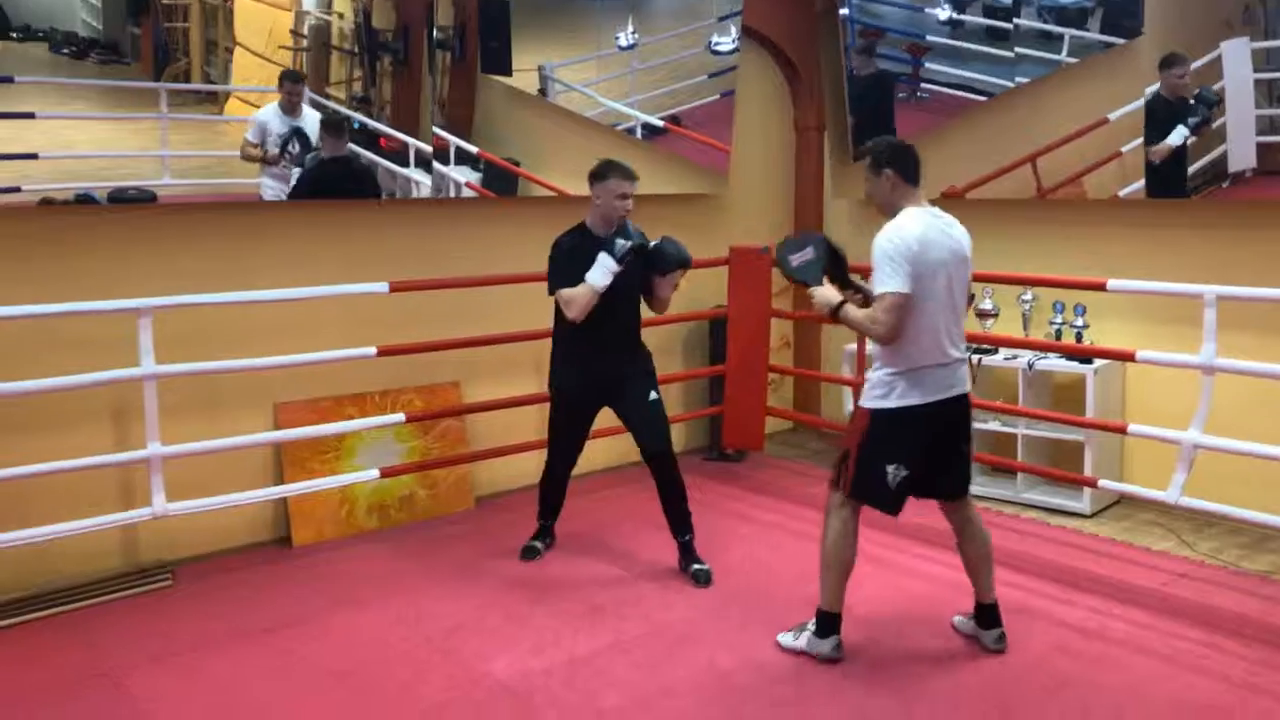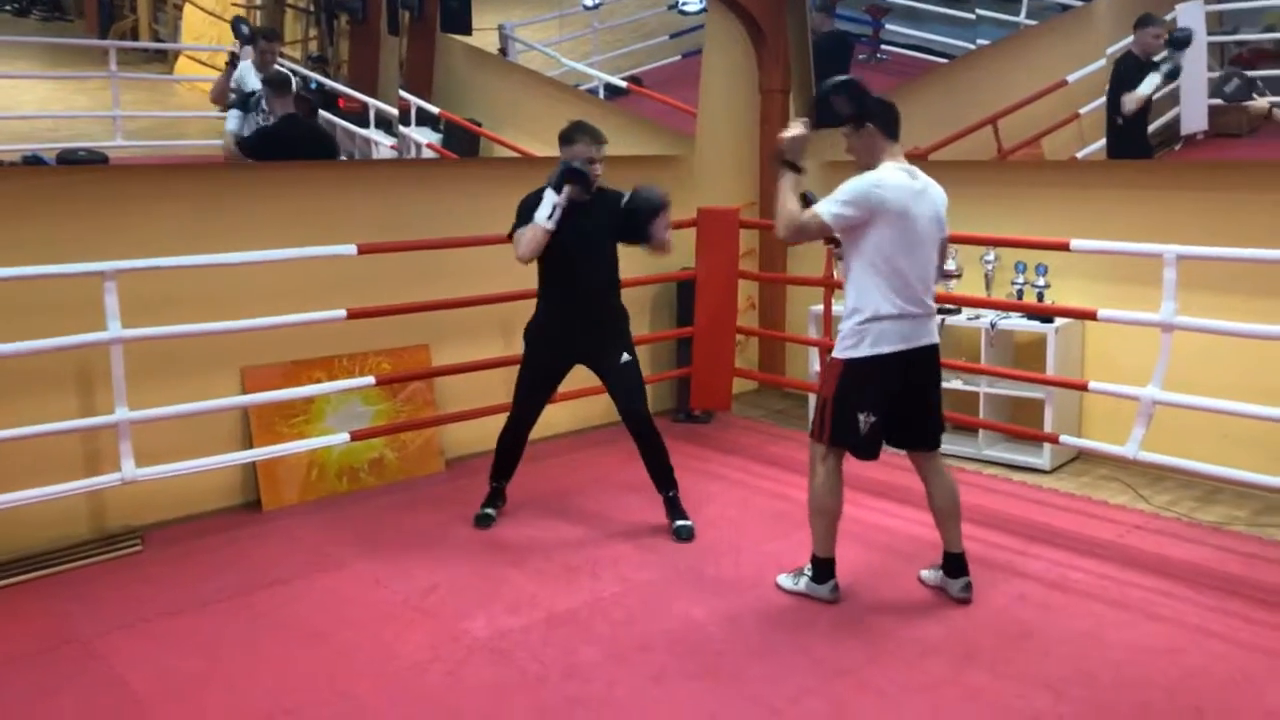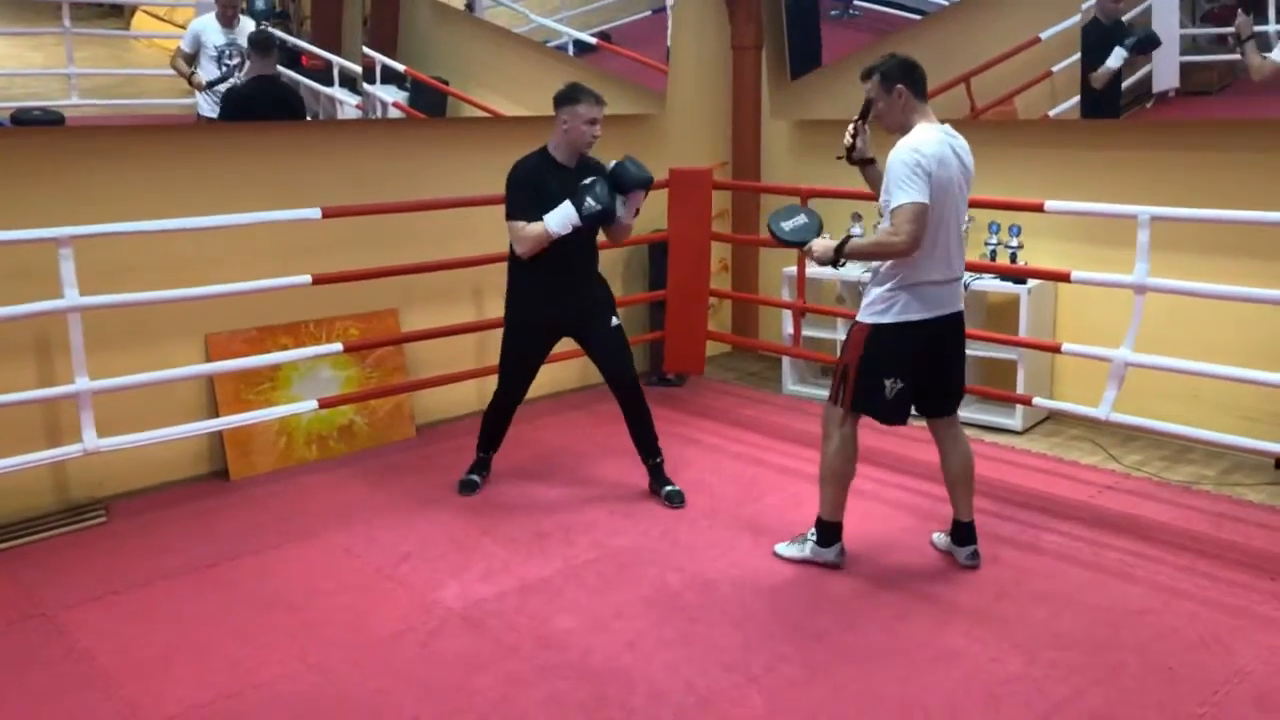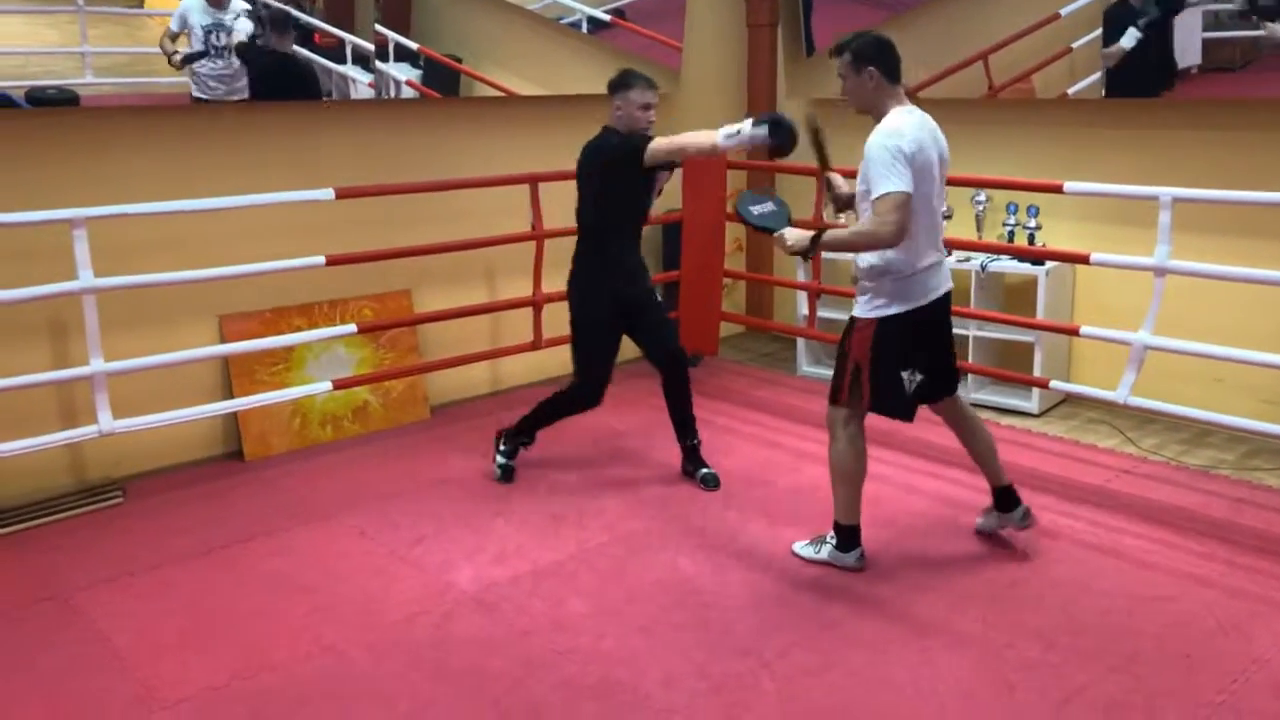
dt=0.7s
person 1, frame 1
left shoulder: (896, 237)
right shoulder: (955, 232)
left elbow: (884, 329)
left wrist: (836, 305)
left hip: (897, 398)
right hip: (951, 391)
left knee: (842, 502)
right knee: (958, 504)
left ankle: (825, 629)
right ankle: (987, 620)
person 1, frame 2
left shoulder: (871, 187)
right shoulder: (932, 191)
left elbow: (790, 230)
left wrist: (789, 163)
left hip: (868, 347)
right hip: (920, 344)
left knee: (825, 452)
right knee: (927, 455)
left ankle: (821, 573)
right ankle: (955, 570)
person 1, frame 3
left shoulder: (911, 152)
right shoulder: (956, 146)
left elbow: (903, 239)
left wrist: (836, 249)
right wrist: (865, 161)
left hip: (894, 314)
right hip: (945, 310)
left knee: (840, 415)
right knee: (945, 421)
left ankle: (826, 537)
right ankle: (963, 537)
person 1, frame 4
left shoulder: (887, 139)
right shoulder: (924, 127)
left elbow: (890, 231)
left wrist: (811, 240)
right wrist: (853, 194)
left hip: (889, 304)
right hip: (930, 292)
left knee: (843, 414)
right knee: (946, 401)
left ankle: (845, 540)
right ankle: (1006, 503)
person 2, frame 1
left shoulder: (638, 242)
right shoulder: (568, 245)
left elbow: (658, 306)
right elbow: (574, 310)
left wrist: (666, 277)
right wrist: (610, 261)
left hip: (631, 369)
right hip: (576, 374)
left knee: (661, 456)
right knee: (560, 458)
left ankle: (687, 548)
right ankle: (546, 528)
person 2, frame 2
left shoulder: (612, 202)
right shoulder: (537, 202)
left elbow: (659, 246)
right elbow: (524, 253)
left wrist: (659, 219)
right wrist: (555, 195)
left hip: (608, 331)
right hip: (553, 333)
left knee: (638, 418)
right knee: (521, 417)
left ankle: (673, 503)
right ankle: (496, 492)
person 2, frame 3
left shoulder: (596, 172)
right shoulder: (527, 172)
left elbow: (617, 236)
right elbow: (523, 245)
left wrist: (631, 201)
right wrist: (571, 210)
left hip: (590, 299)
right hip: (533, 305)
left knee: (626, 382)
right knee: (510, 390)
left ankle: (656, 470)
right ankle: (482, 461)
person 2, frame 4
left shoulder: (637, 151)
right shoulder: (607, 149)
right elbow: (676, 147)
left wrist: (656, 182)
right wrist: (750, 131)
left hip: (630, 281)
right hip: (598, 289)
left knee: (674, 362)
right knee: (590, 388)
left ankle: (692, 456)
right ankle: (514, 438)
